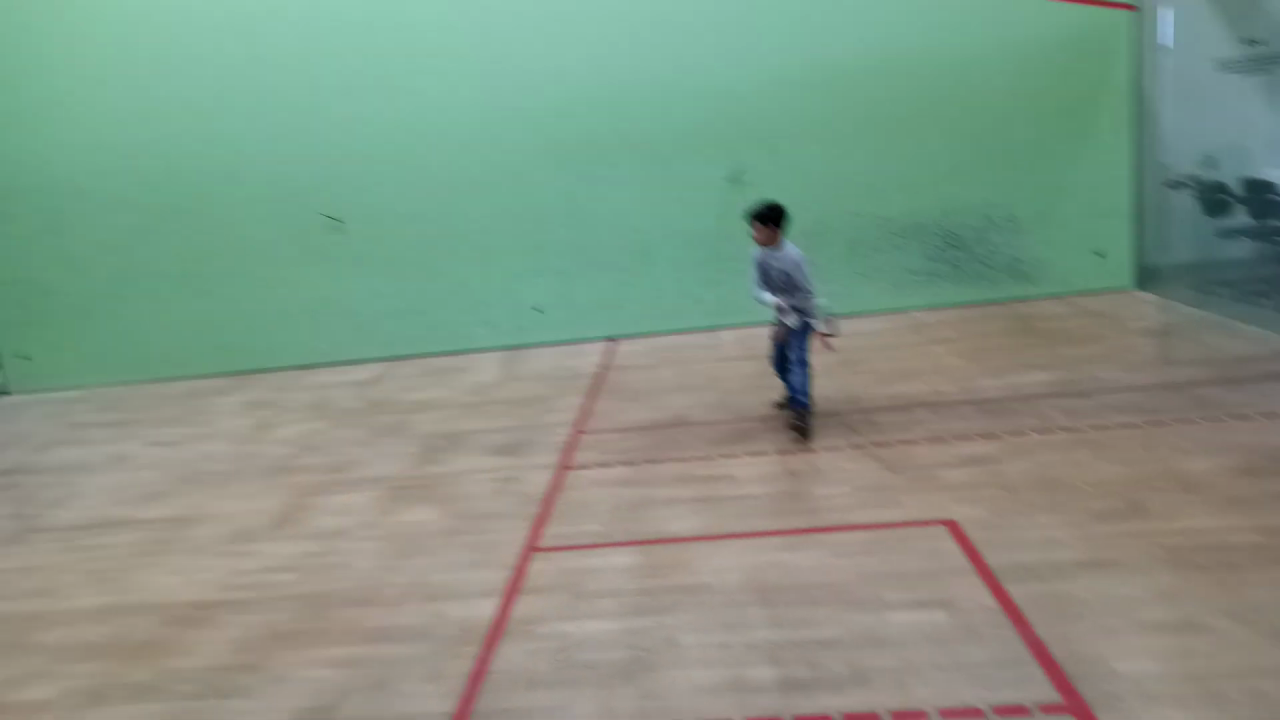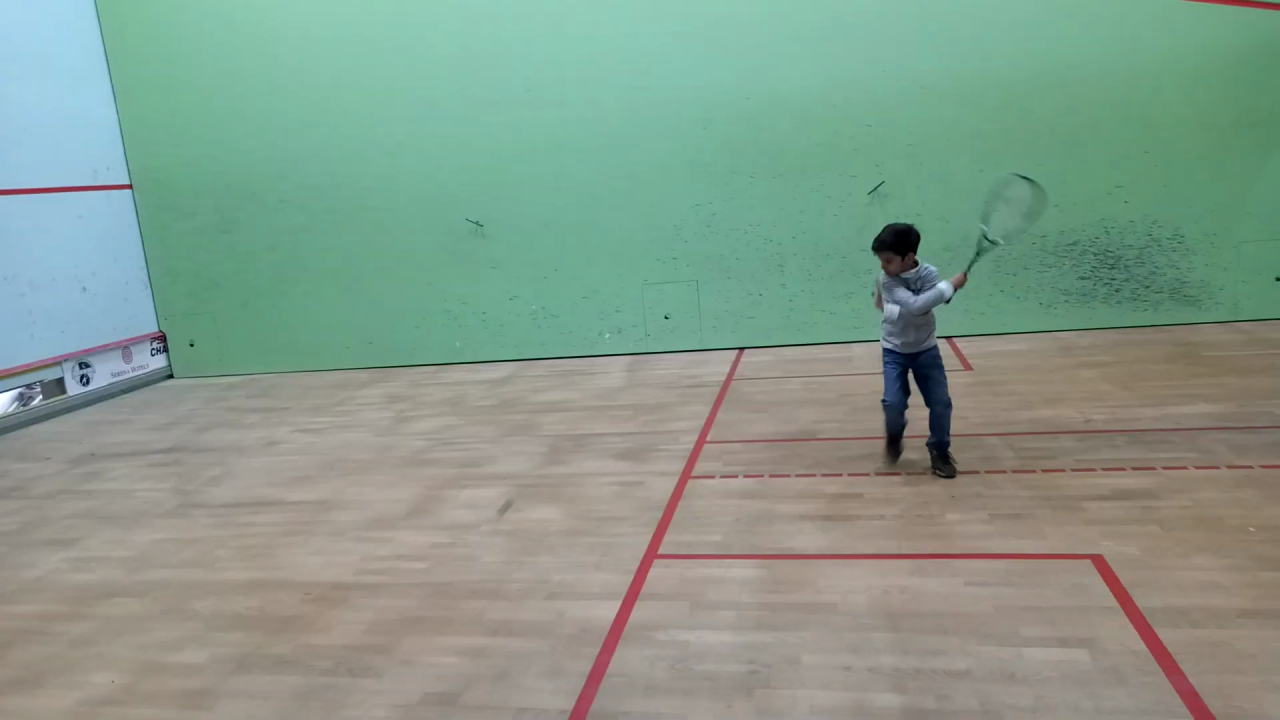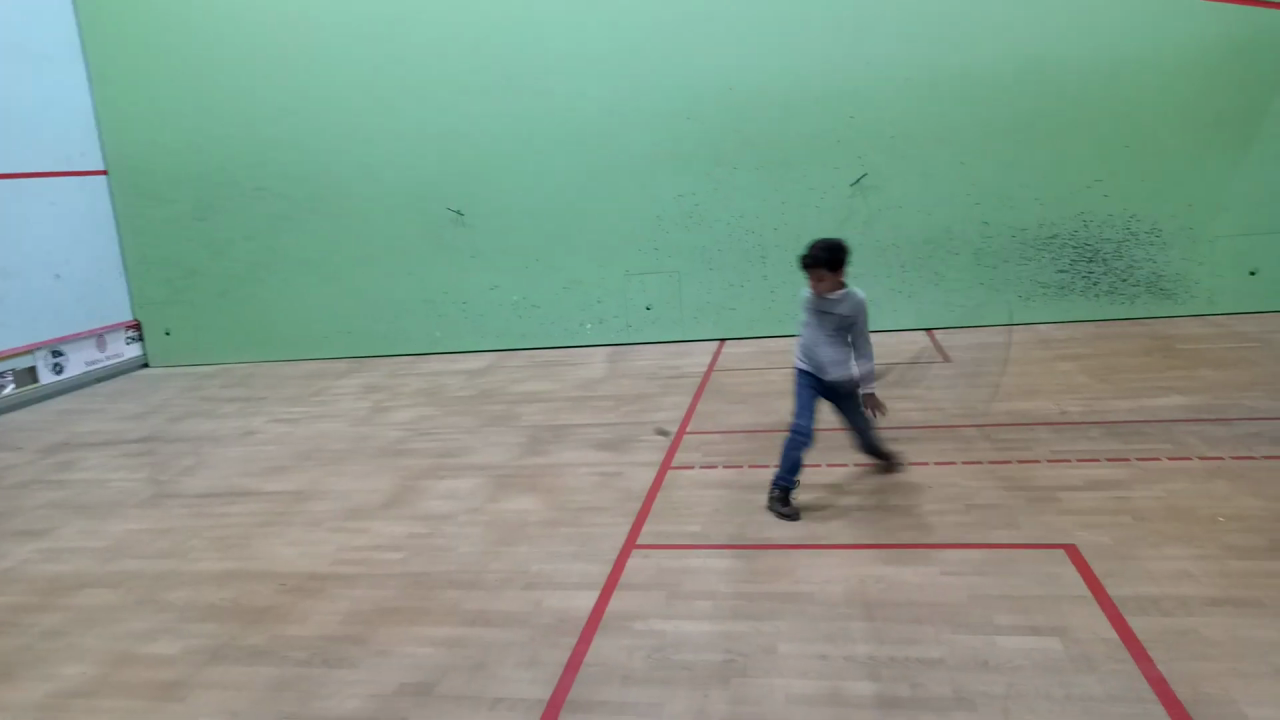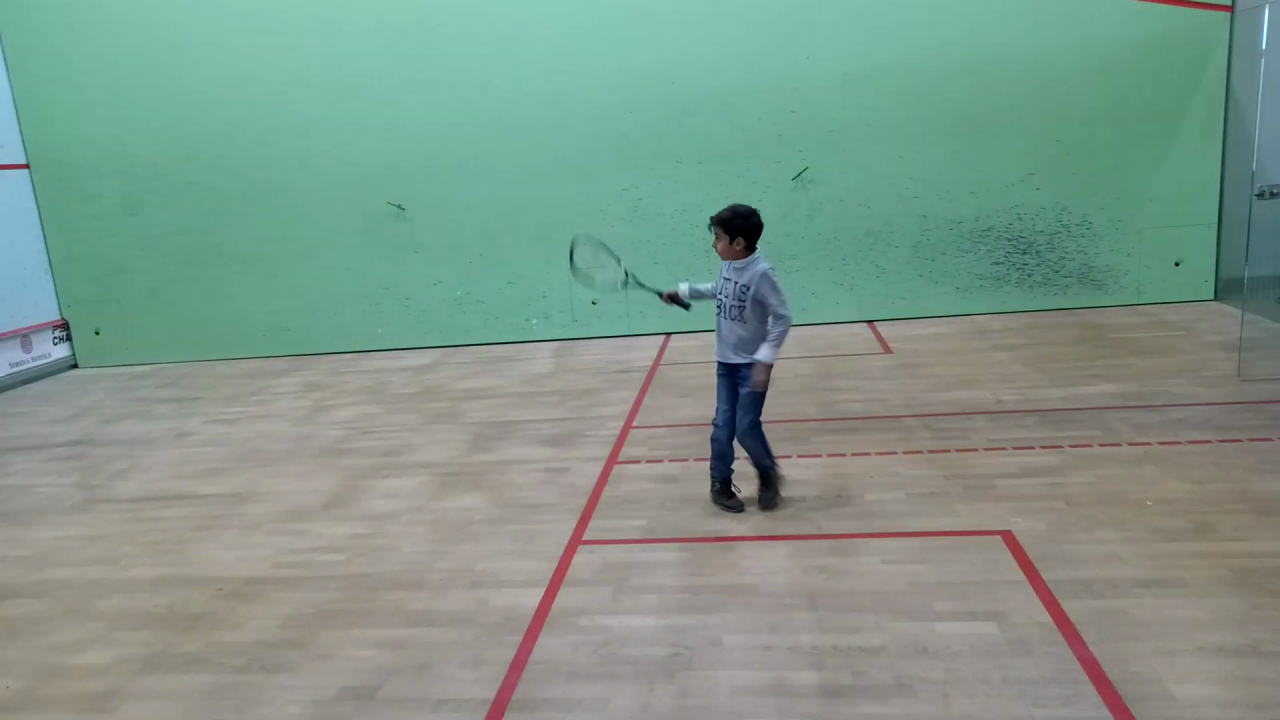
dt=0.4s
person 1, frame 1
left shoulder: (793, 257)
right shoulder: (759, 256)
left elbow: (807, 295)
right elbow: (759, 290)
left wrist: (807, 323)
right wrist: (775, 303)
left hip: (800, 316)
right hip: (783, 316)
left knee: (796, 360)
right knee: (780, 362)
left ankle: (800, 411)
right ankle: (794, 395)
person 1, frame 2
left shoulder: (930, 274)
right shoulder: (887, 280)
left elbow: (917, 311)
right elbow: (914, 305)
left wrist: (889, 308)
right wrist: (949, 286)
left hip: (925, 349)
right hip: (895, 350)
left knee: (940, 401)
right knee: (893, 401)
left ankle: (940, 450)
right ankle: (895, 433)
person 1, frame 3
left shoulder: (855, 301)
right shoulder: (810, 300)
left elbow: (862, 345)
right elbow: (815, 342)
left wrist: (868, 388)
right wrist: (844, 374)
left hip: (844, 375)
right hip: (810, 371)
left knee: (858, 420)
right knee: (801, 429)
left ankle: (873, 449)
right ankle: (780, 491)
person 1, frame 4
left shoulder: (761, 273)
right shoulder: (728, 267)
left elbow: (781, 318)
left wrist: (765, 359)
right wrist: (683, 291)
left hip: (753, 364)
right hip: (726, 361)
left knee: (746, 427)
right knee: (724, 424)
left ankle: (768, 473)
right ankle: (720, 483)
